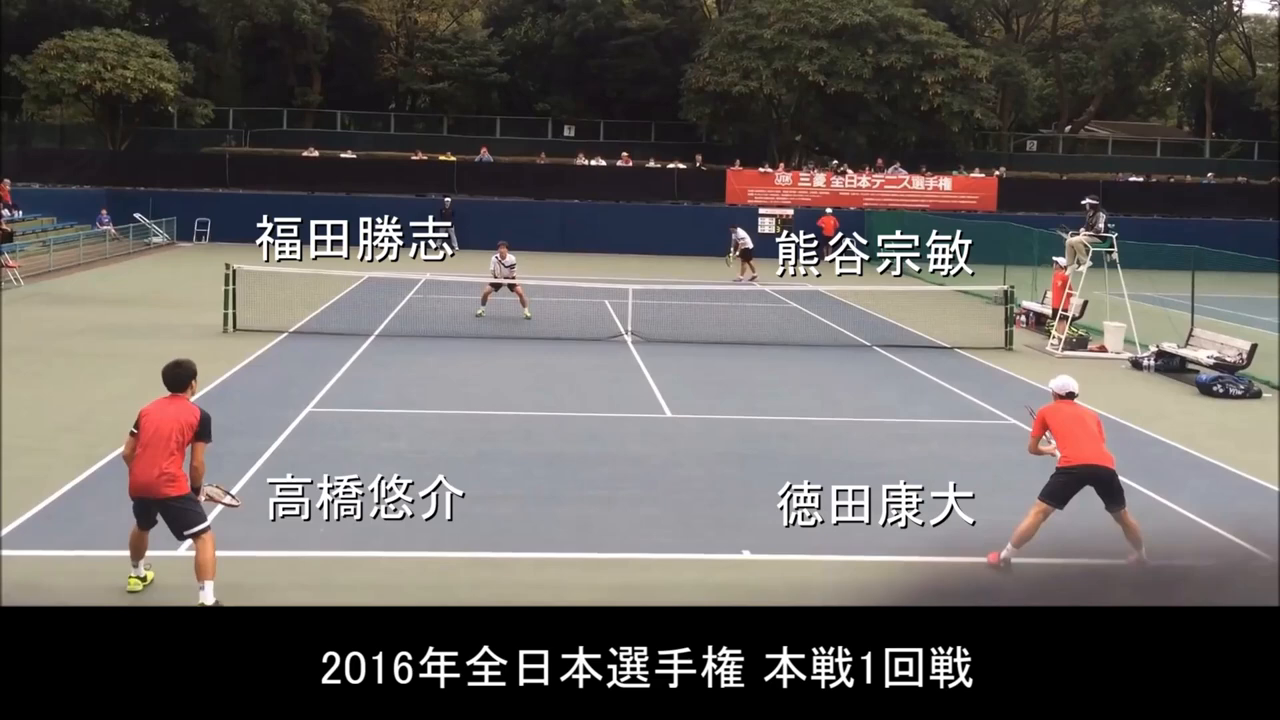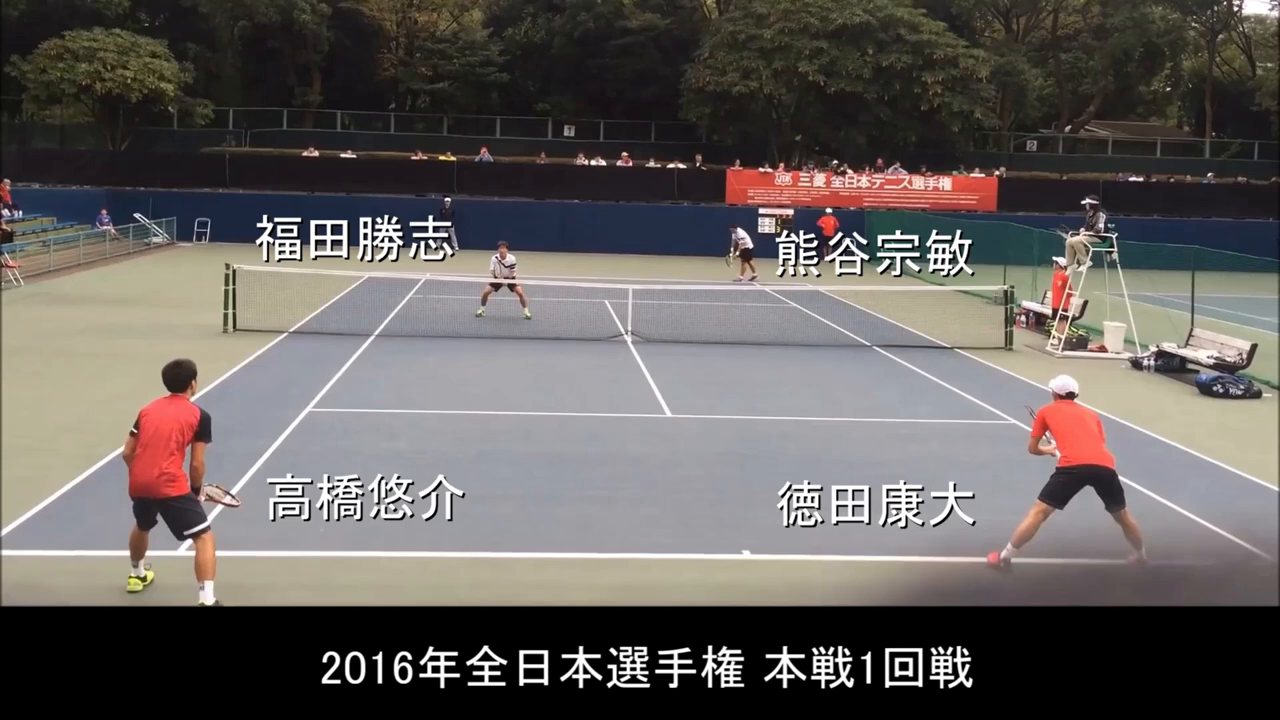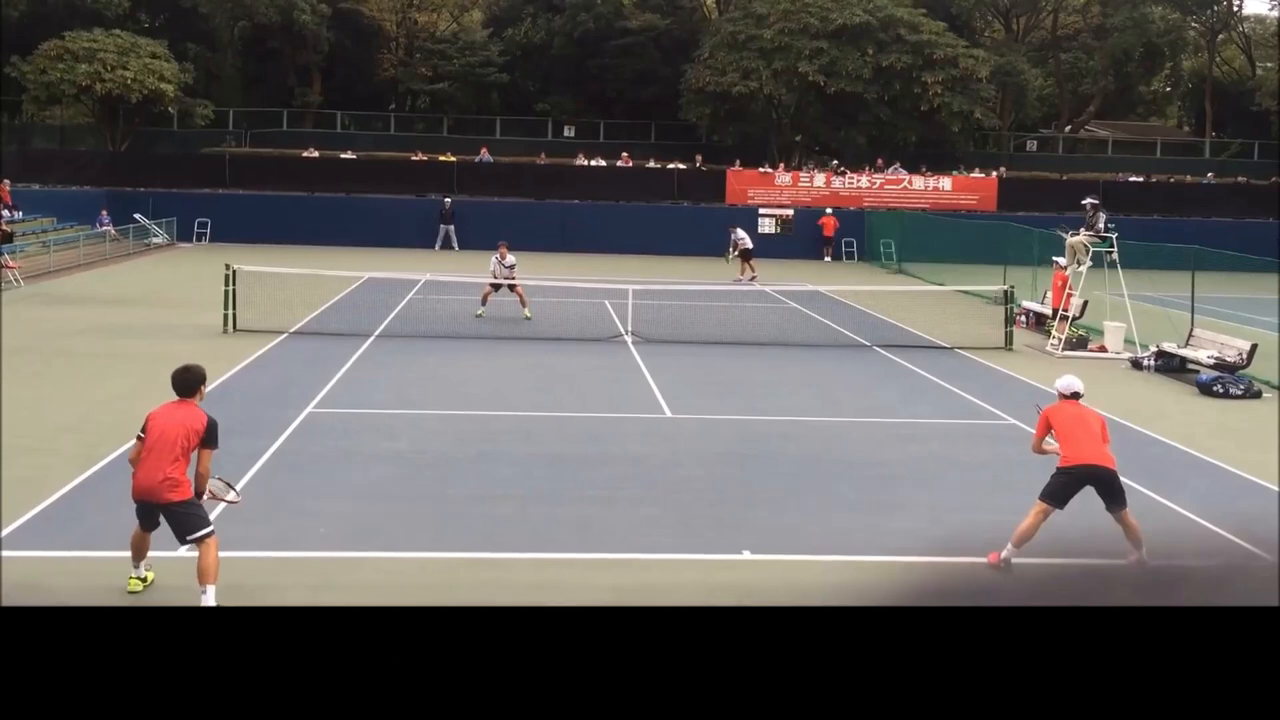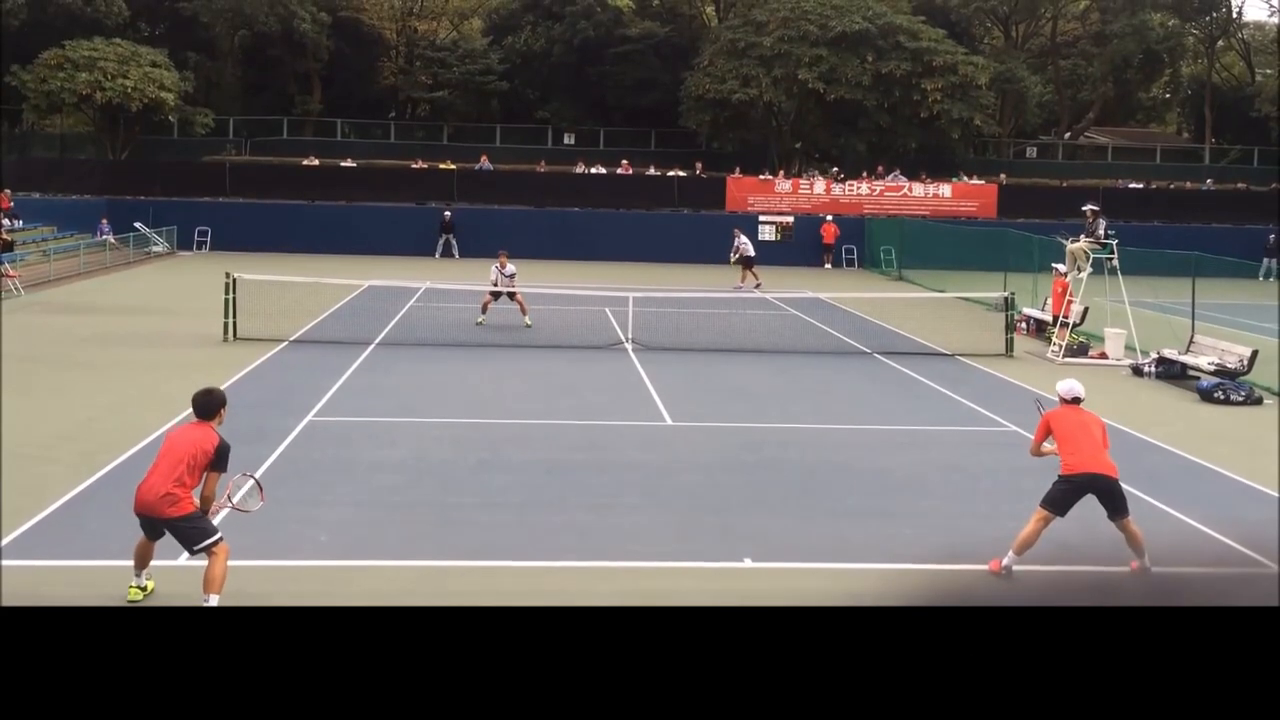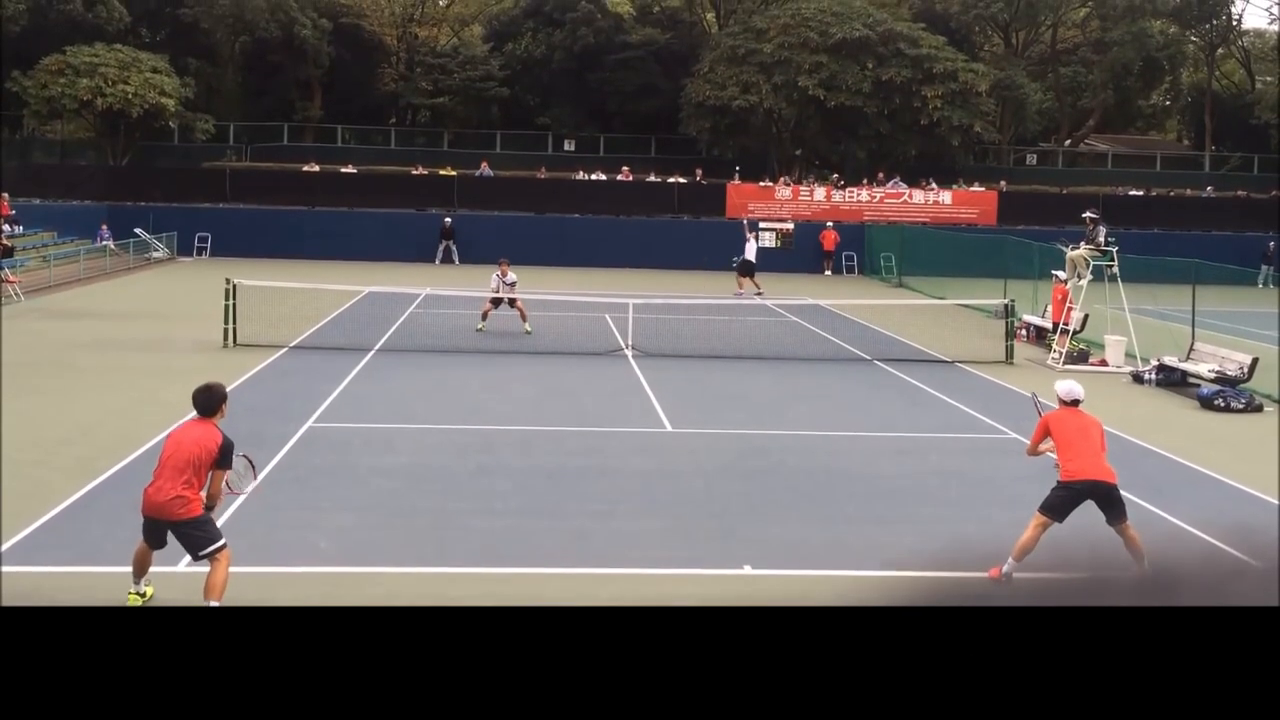
dt=1s
person 1, frame 1
left shoulder: (147, 409)
right shoulder: (199, 416)
left elbow: (127, 453)
right elbow: (197, 463)
right wrist: (196, 490)
left hip: (138, 483)
right hip: (170, 486)
left knee: (141, 527)
right knee: (204, 538)
left ankle: (137, 575)
right ankle: (207, 599)
person 1, frame 2
left shoulder: (147, 409)
right shoulder: (199, 416)
left elbow: (127, 453)
right elbow: (197, 464)
right wrist: (195, 490)
left hip: (138, 483)
right hip: (170, 486)
left knee: (142, 527)
right knee: (204, 538)
left ankle: (137, 575)
right ankle: (207, 599)
person 1, frame 3
left shoulder: (154, 413)
right shoulder: (206, 422)
left elbow: (133, 457)
right elbow: (202, 471)
right wrist: (198, 495)
left hip: (141, 485)
right hip: (172, 490)
left knee: (144, 528)
right knee: (208, 542)
left ankle: (137, 576)
right ankle: (207, 602)
person 1, frame 4
left shoulder: (177, 432)
right shoulder: (220, 445)
right elbow: (208, 493)
left wrist: (192, 503)
right wrist: (204, 512)
left hip: (142, 499)
right hip: (172, 505)
left knee: (150, 536)
right knee: (219, 551)
left ankle: (138, 585)
right ankle: (210, 603)
person 1, frame 5
left shoulder: (177, 431)
right shoulder: (223, 442)
right elbow: (214, 492)
right wrist: (209, 507)
left hip: (152, 501)
right hip: (183, 508)
left knee: (148, 545)
right knee: (221, 558)
left ankle: (137, 591)
right ankle: (211, 604)
person 2, frame 1
left shoulder: (1046, 411)
right shoulder: (1091, 414)
left elbow: (1032, 448)
left wrist: (1049, 450)
left hip: (1073, 466)
right hip: (1104, 466)
left knee: (1038, 512)
right knee: (1122, 515)
left ankle: (1004, 557)
right ankle: (1141, 555)
person 2, frame 2
left shoulder: (1046, 411)
right shoulder: (1091, 414)
left elbow: (1032, 448)
left wrist: (1050, 449)
left hip: (1072, 466)
right hip: (1105, 466)
left knee: (1038, 512)
right knee: (1122, 515)
left ankle: (1004, 557)
right ankle: (1141, 555)
person 2, frame 3
left shoulder: (1051, 411)
right shoulder: (1096, 415)
left elbow: (1036, 448)
left hip: (1073, 466)
right hip: (1105, 467)
left knee: (1039, 512)
right knee: (1123, 516)
left ankle: (1004, 557)
right ankle: (1141, 555)
person 2, frame 4
left shoulder: (1051, 415)
right shoulder: (1096, 420)
left elbow: (1034, 451)
left hip: (1075, 474)
right hip: (1107, 474)
left knee: (1040, 519)
right knee: (1125, 523)
left ankle: (1006, 564)
right ankle: (1144, 563)
person 2, frame 5
left shoulder: (1050, 418)
right shoulder: (1095, 422)
left elbow: (1031, 451)
left hip: (1074, 480)
right hip: (1105, 480)
left knee: (1038, 525)
right knee: (1124, 528)
left ankle: (1005, 571)
right ankle: (1144, 570)
